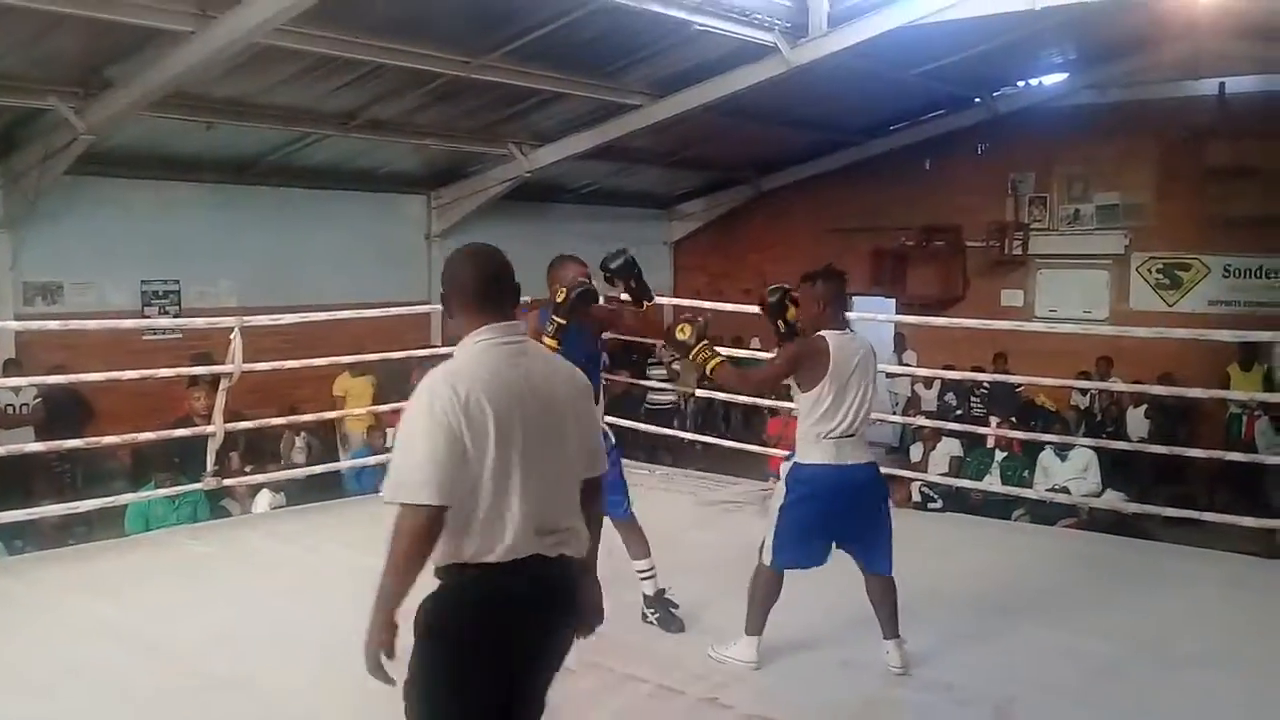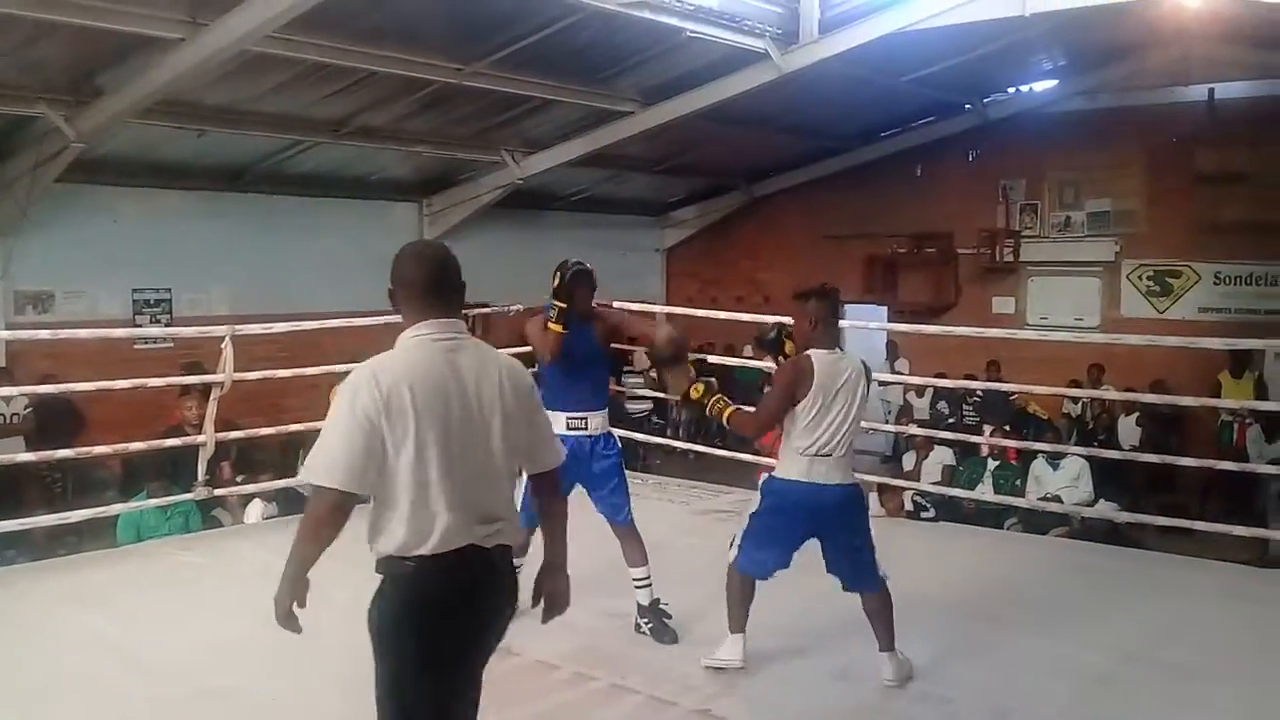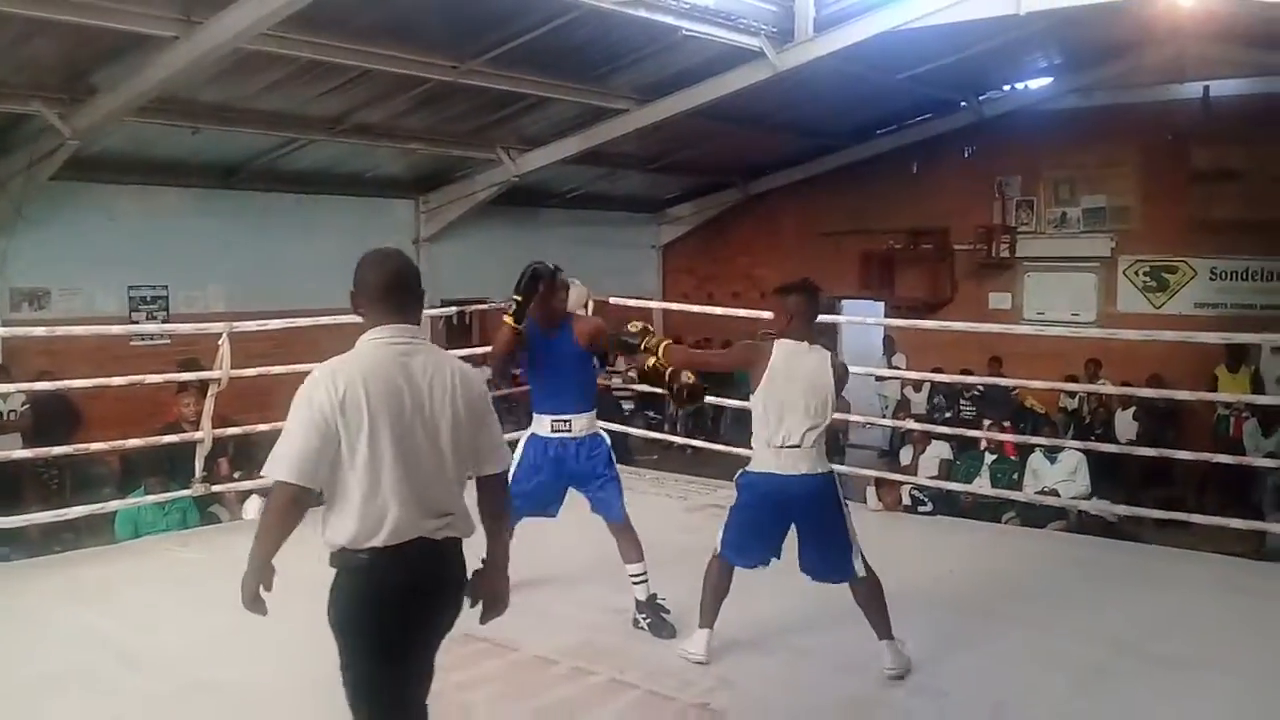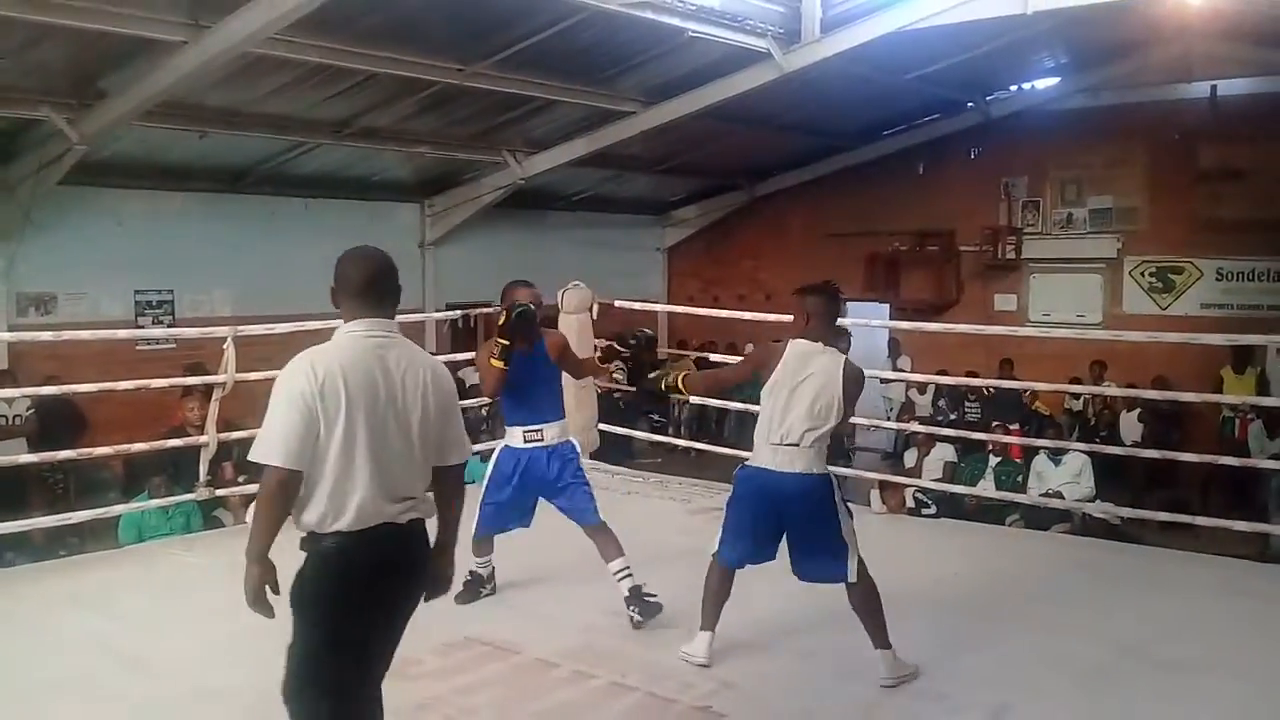
dt=0.2s
person 1, frame 1
left shoulder: (446, 385)
right shoulder: (569, 376)
left elbow: (423, 517)
right elbow: (591, 488)
left wrist: (384, 612)
right wrist: (586, 575)
left hip: (478, 596)
right hip: (557, 588)
person 1, frame 2
left shoulder: (376, 379)
right shoulder: (509, 373)
left elbow: (333, 499)
right elbow: (547, 479)
left wrist: (293, 576)
right wrist: (555, 564)
left hip: (418, 583)
right hip: (492, 575)
person 1, frame 3
left shoulder: (333, 380)
right shoulder: (462, 378)
left elbow: (291, 491)
right elbow: (493, 485)
left wrist: (257, 564)
right wrist: (496, 567)
left hip: (370, 574)
right hip: (442, 567)
person 1, frame 4
left shoulder: (312, 368)
right shoulder: (432, 371)
left elbow: (281, 479)
right elbow: (450, 475)
left wrist: (256, 558)
right wrist: (445, 550)
left hip: (339, 556)
right hip: (408, 549)
person 2, frame 1
left shoulder: (808, 348)
right shoulder: (865, 348)
left elbow: (749, 383)
left wrist: (699, 348)
right wrist: (786, 330)
left hip: (813, 474)
right hip: (861, 471)
left knee: (772, 559)
right knee: (874, 563)
left ankle: (748, 645)
right ankle: (894, 647)
person 2, frame 2
left shoulder: (798, 367)
right shoulder: (860, 370)
left elbow: (756, 426)
left wrist: (710, 399)
left hip: (791, 488)
right hip: (840, 489)
left knee: (744, 561)
right knee: (868, 576)
left ankle: (734, 644)
right ankle: (892, 660)
person 2, frame 3
left shoulder: (757, 354)
right shoulder: (836, 368)
left elbow: (691, 360)
left wrist: (647, 340)
left hip: (764, 480)
right hip: (814, 481)
left knee: (724, 557)
right knee: (853, 566)
left ankle: (701, 640)
right ankle: (890, 651)
person 2, frame 4
left shoulder: (773, 355)
right shoulder: (851, 373)
left elbow: (712, 382)
left wrist: (670, 381)
left hip: (758, 477)
right hip: (810, 481)
left knee: (725, 558)
right knee: (853, 570)
left ankle: (703, 642)
right ankle: (888, 660)
person 3, frame 1
left shoulder: (595, 315)
right shoulder: (534, 321)
left wrist: (636, 286)
right wrist: (561, 317)
left knee: (624, 518)
left ankle: (653, 598)
person 3, frame 2
left shoulder: (605, 321)
right shoulder: (539, 324)
left elbow: (654, 331)
right elbow: (549, 355)
left wrist: (667, 345)
right wrist: (561, 302)
left hip: (598, 439)
right hip: (554, 437)
left knee: (624, 524)
right knee: (525, 522)
left ankle: (647, 608)
person 3, frame 3
left shoulder: (588, 327)
right shoulder: (522, 329)
right elbow: (497, 359)
right wrist: (519, 303)
left hip: (586, 440)
right hip: (542, 440)
left knee: (618, 520)
right knee: (506, 514)
left ankle: (645, 603)
person 3, frame 4
left shoulder: (553, 341)
right shoulder: (491, 347)
left elbow: (579, 370)
right elbow: (491, 391)
right wrist: (505, 339)
left hip: (557, 449)
right hip: (516, 451)
left knee: (593, 522)
right knee: (483, 526)
left ankle: (633, 595)
right ankle: (482, 576)
